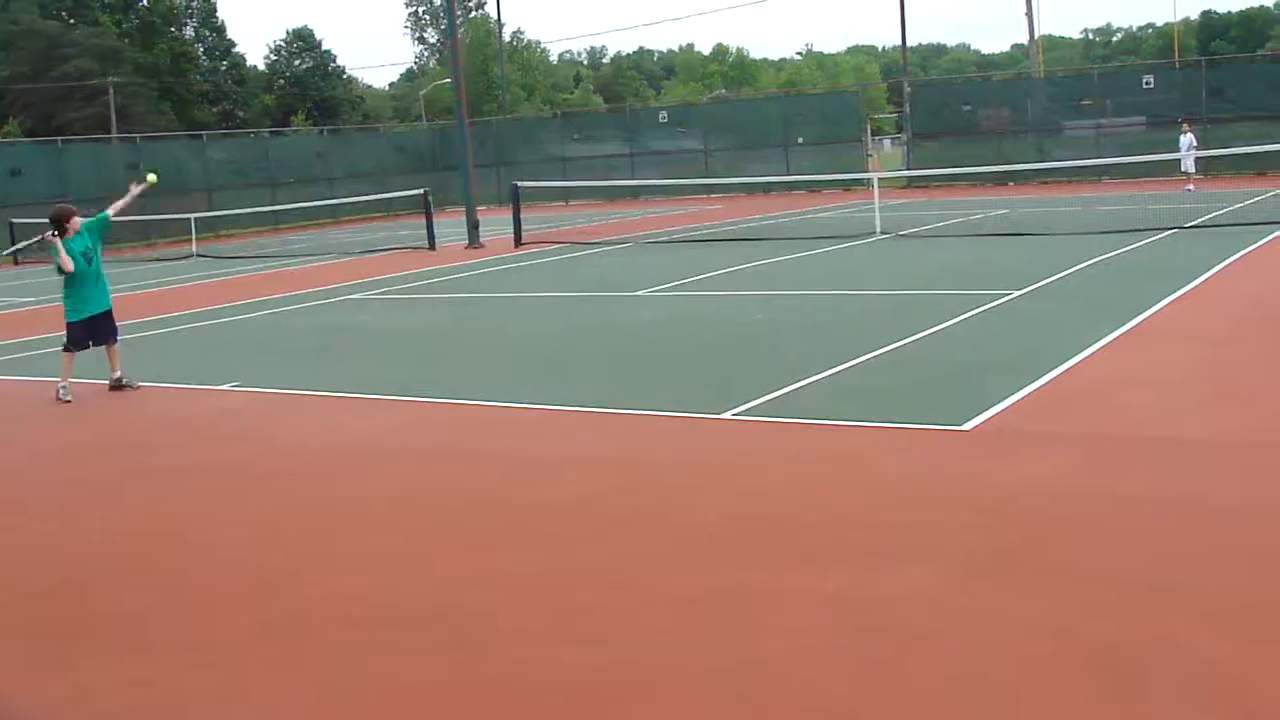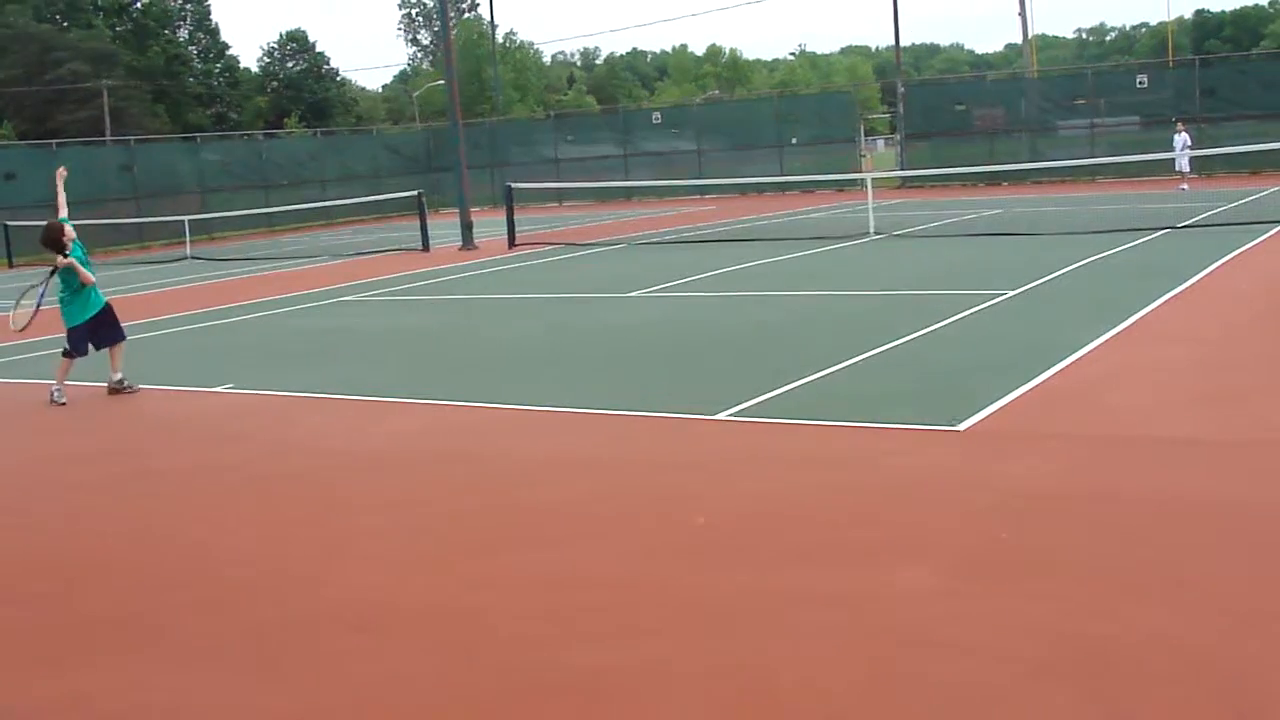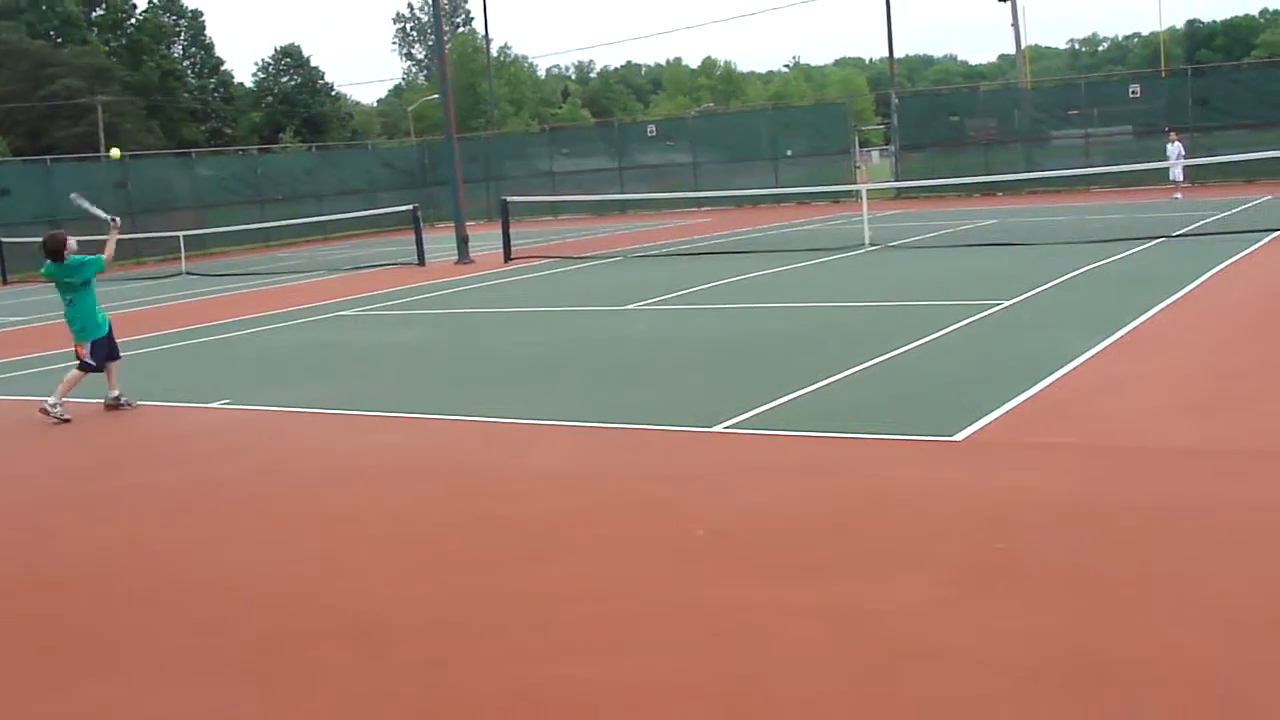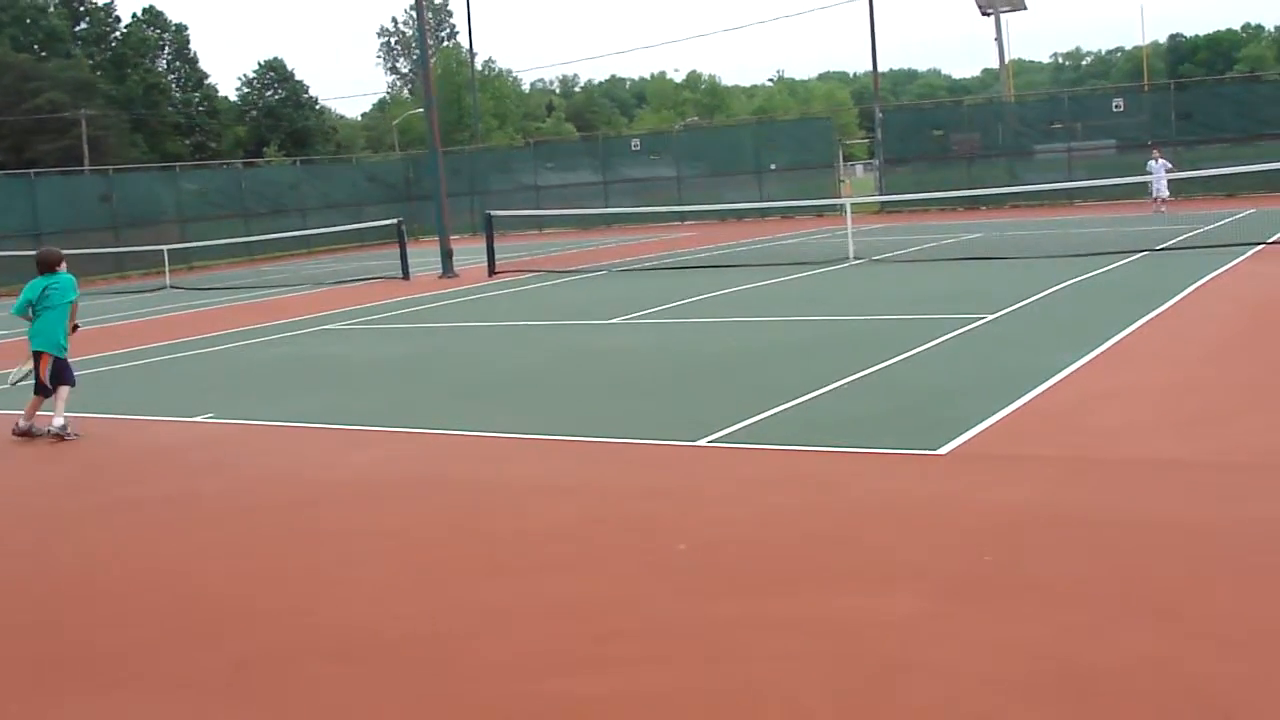
dt=0.5s
person 1, frame 1
left shoulder: (88, 230)
right shoulder: (60, 246)
left elbow: (110, 212)
right elbow: (68, 268)
left wrist: (132, 195)
right wrist: (57, 244)
left hip: (100, 298)
right hip: (77, 305)
left knee: (110, 338)
right knee: (72, 345)
left ankle: (116, 378)
right ankle: (63, 385)
person 1, frame 2
left shoulder: (69, 243)
right shoulder: (66, 264)
left elbow: (62, 208)
right elbow: (90, 281)
left wrist: (60, 183)
right wrist: (74, 266)
left hip: (95, 302)
right hip: (77, 308)
left knee: (116, 337)
right knee: (72, 351)
left ankle: (116, 380)
right ankle: (58, 388)
person 1, frame 3
left shoulder: (53, 265)
right shoulder: (77, 263)
left elbow: (46, 272)
right elbow: (107, 258)
right wrist: (114, 232)
left hip: (95, 319)
right hip: (86, 322)
left knee: (111, 355)
right knee: (86, 365)
left ankle: (113, 396)
right ankle: (52, 403)
person 1, frame 4
left shoulder: (34, 284)
right shoulder: (68, 280)
left elbow: (20, 311)
right elbow: (73, 304)
left wrist: (37, 320)
right wrist: (72, 322)
left hip: (42, 338)
right hip: (50, 341)
left knee: (66, 380)
right knee: (46, 386)
left ankle: (58, 425)
right ankle: (24, 425)
